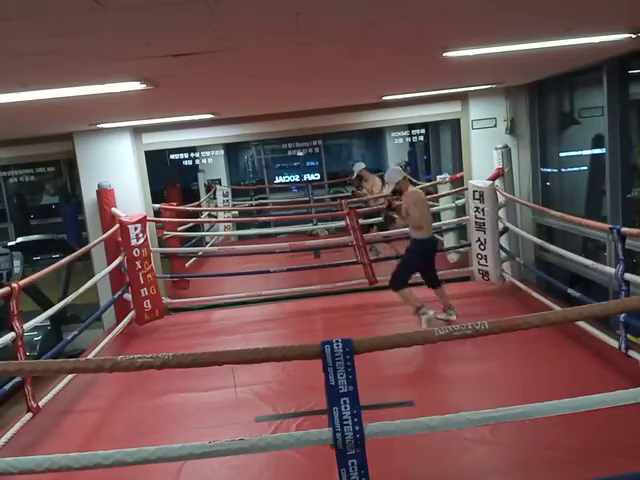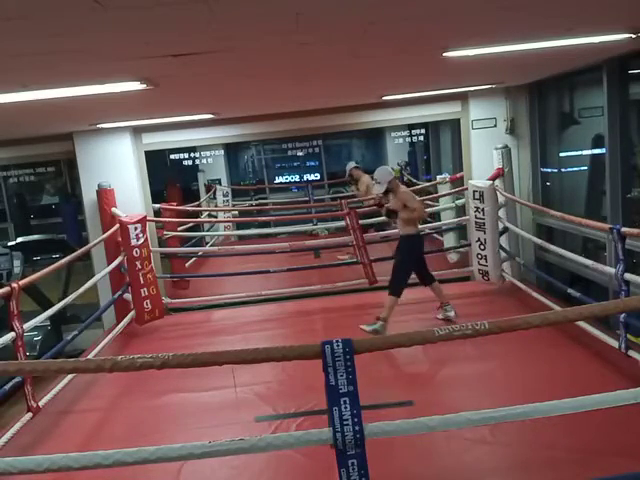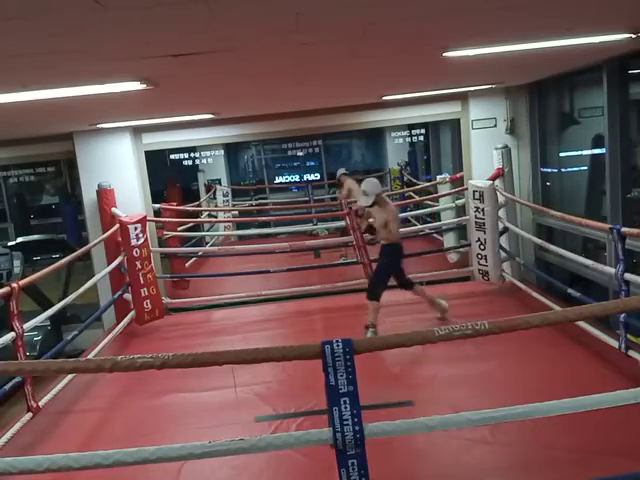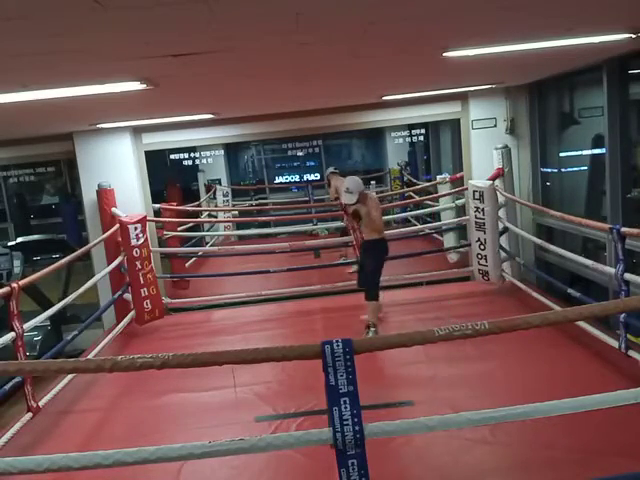
dt=0.2s
person 1, frame 1
left shoulder: (409, 196)
right shoulder: (415, 193)
left elbow: (418, 223)
right wrist: (395, 207)
left hip: (420, 244)
right hip: (428, 242)
left knee: (397, 281)
right knee: (432, 278)
left ankle: (422, 311)
right ankle: (449, 311)
person 1, frame 2
left shoulder: (404, 194)
right shoulder: (393, 194)
left elbow: (422, 214)
right elbow: (389, 212)
left wrist: (400, 214)
right wrist: (386, 208)
left hip: (410, 242)
right hip: (410, 241)
left knee: (396, 283)
right knee: (425, 276)
left ankle: (381, 323)
right ankle: (447, 308)
person 1, frame 3
left shoulder: (389, 209)
right shoulder: (372, 203)
left elbow: (394, 237)
right elbow: (364, 225)
left wrist: (376, 229)
right wrist: (363, 218)
left hip: (392, 250)
right hip: (387, 249)
left knee: (374, 287)
right knee: (404, 282)
left ankle: (371, 330)
right ankle: (438, 304)
person 1, frame 4
left shoulder: (372, 201)
right shoulder: (353, 201)
left elbow: (380, 227)
left wrist: (362, 219)
right wrist: (350, 214)
left hip: (378, 246)
right hip: (366, 244)
left knee: (370, 286)
right knee: (363, 283)
left ankle: (373, 328)
right ankle: (375, 312)
